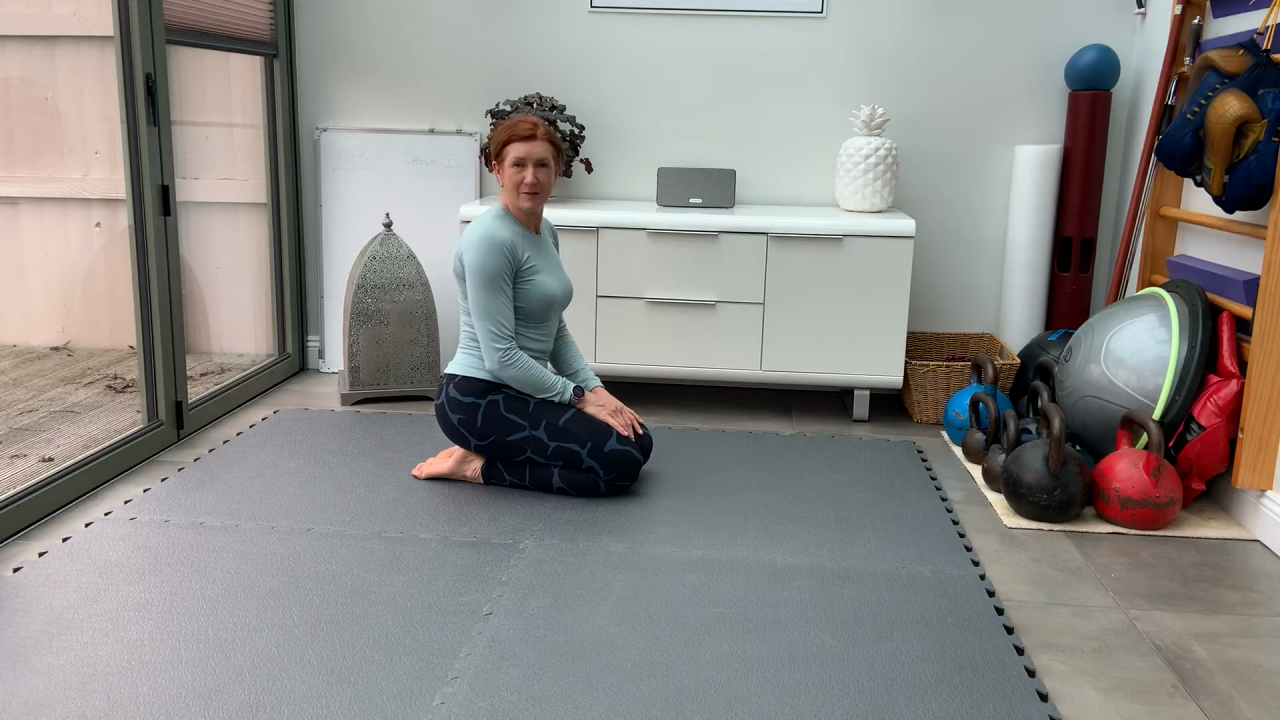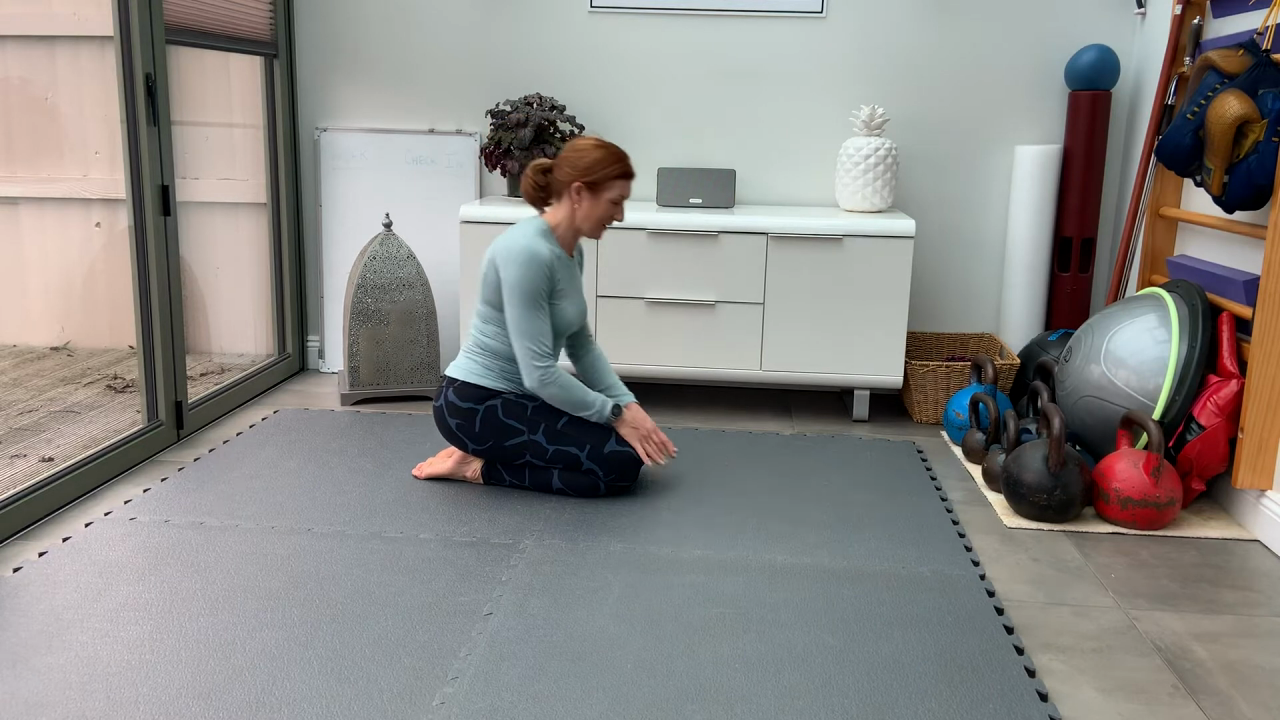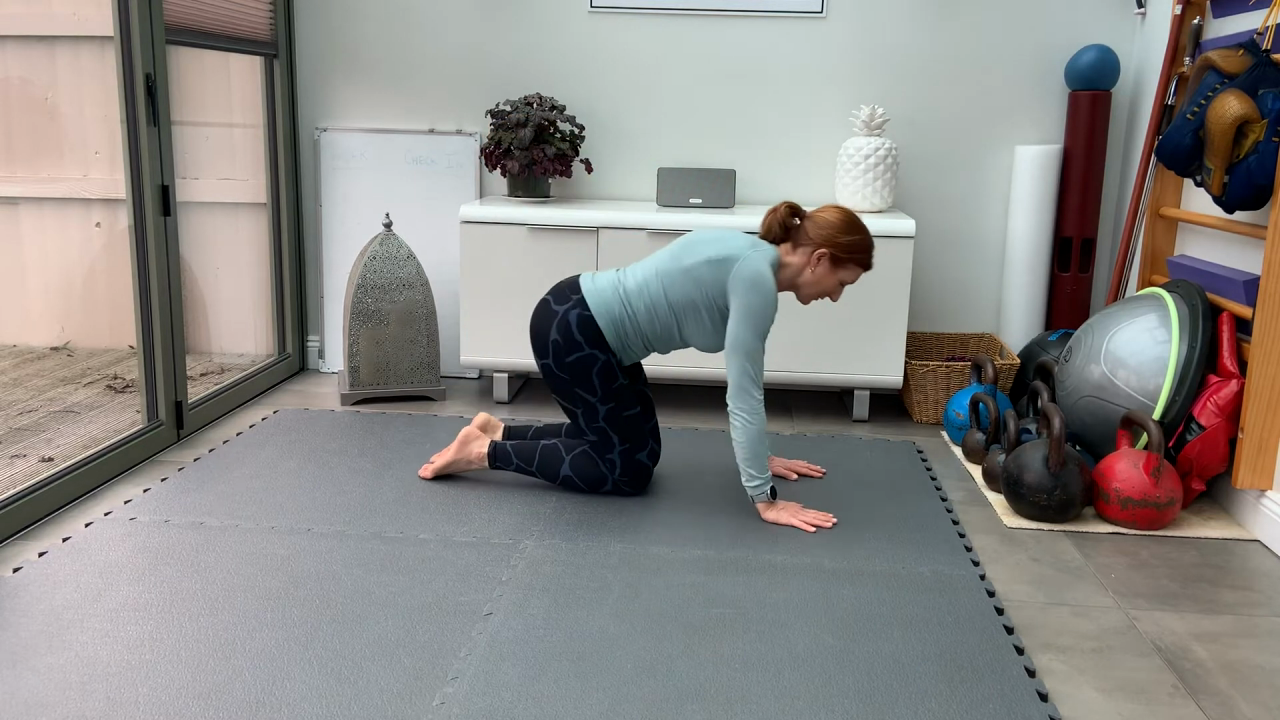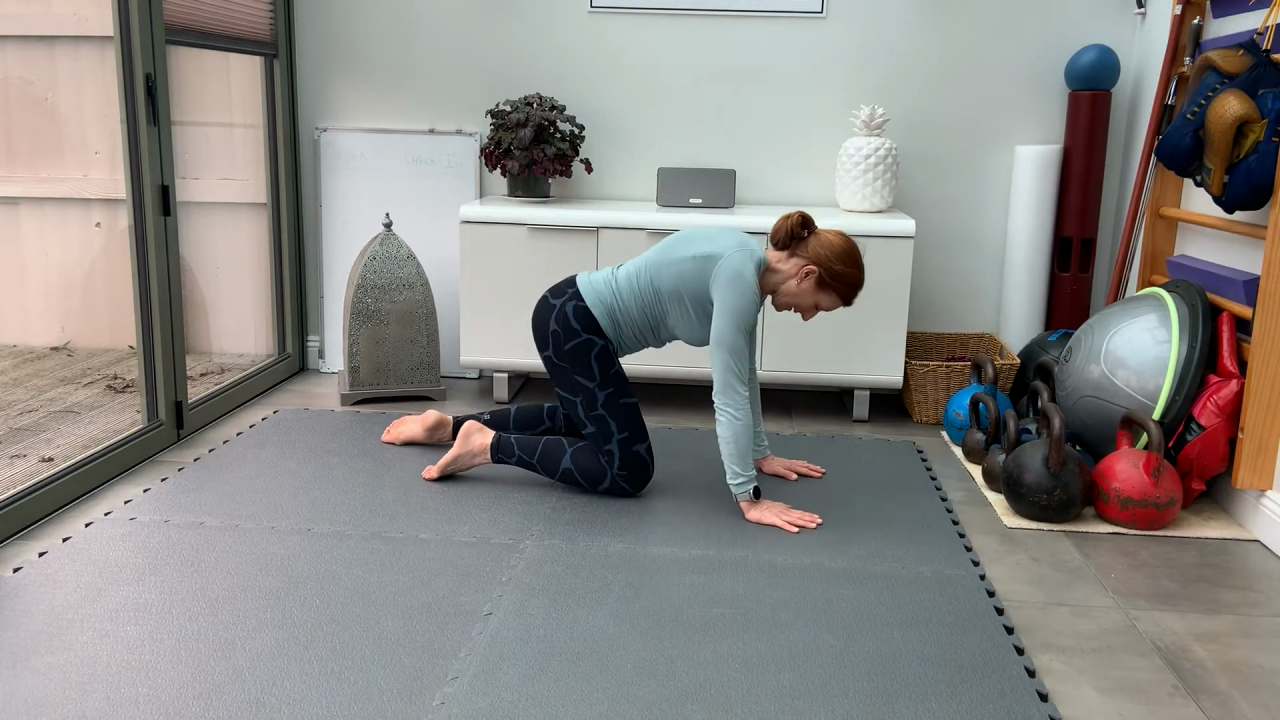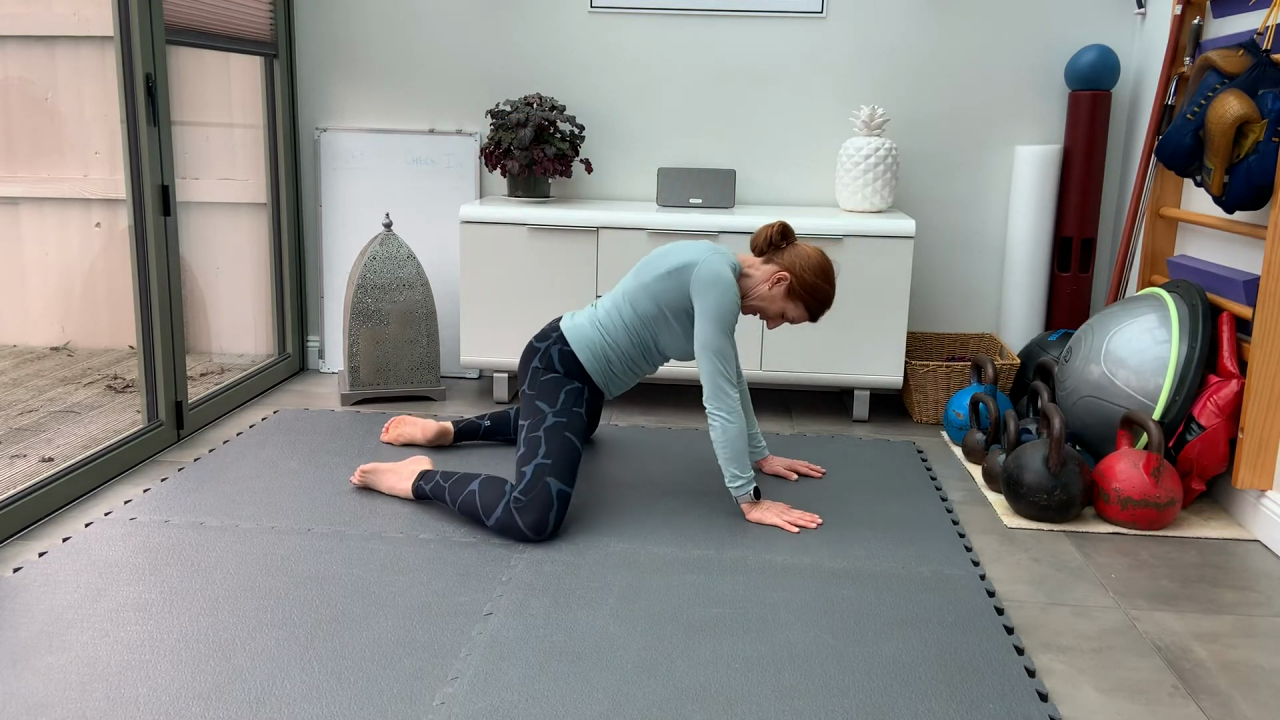
dt=1s
person 1, frame 1
left shoulder: (544, 231)
right shoulder: (490, 238)
left elbow: (555, 331)
right elbow: (501, 356)
left wrist: (594, 389)
right wrist: (578, 397)
left hip: (518, 392)
right hip: (479, 399)
left knee: (637, 442)
right knee: (619, 463)
left ankle: (485, 453)
right ankle: (479, 466)
person 1, frame 2
left shoulder: (569, 250)
right shoulder: (528, 252)
left elbow: (582, 344)
right elbow: (540, 373)
left wrist: (628, 406)
right wrist: (613, 414)
left hip: (515, 397)
right hip: (479, 406)
left knee: (634, 448)
right knee: (617, 466)
left ankle: (489, 450)
right ankle: (479, 467)
person 1, frame 3
left shoulder: (751, 260)
right shoulder: (757, 278)
left elbow: (743, 382)
right elbow: (744, 396)
left wrist: (759, 457)
right wrist: (765, 499)
left hip: (584, 320)
right hip: (573, 331)
left knee: (641, 449)
right knee: (628, 471)
left ankle: (499, 432)
right ankle: (485, 451)
person 1, frame 4
left shoulder: (752, 270)
right shoulder: (739, 274)
left elbow: (745, 373)
right elbow: (728, 393)
left wrist: (760, 453)
right wrist: (749, 499)
left hip: (580, 319)
right hip: (571, 322)
left knee: (583, 420)
right knee: (629, 471)
left ankle: (450, 426)
right ankle: (487, 446)
person 1, frame 5
left shoulder: (720, 270)
right shoulder: (717, 278)
left elbow: (730, 375)
right elbow: (719, 397)
left wrist: (760, 454)
right wrist: (749, 499)
left hip: (575, 362)
right hip: (559, 366)
left knee: (578, 429)
right knee: (533, 518)
left ankle: (447, 430)
right ankle: (421, 479)
